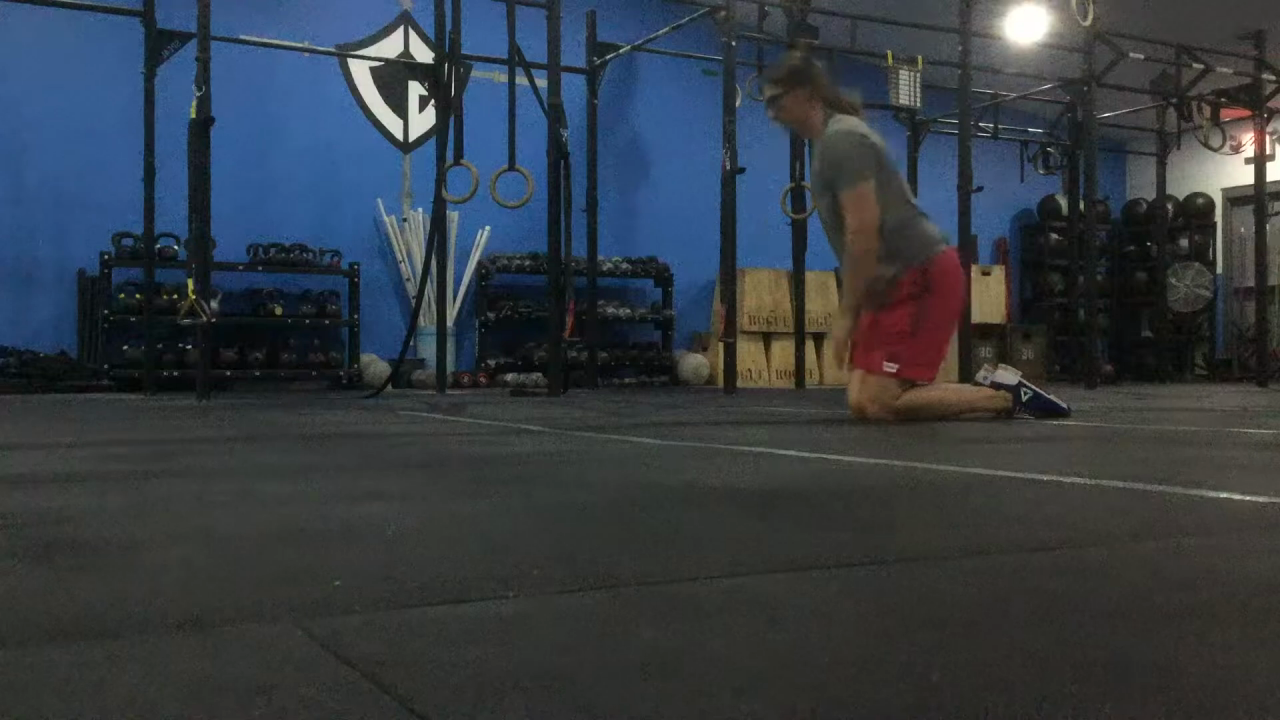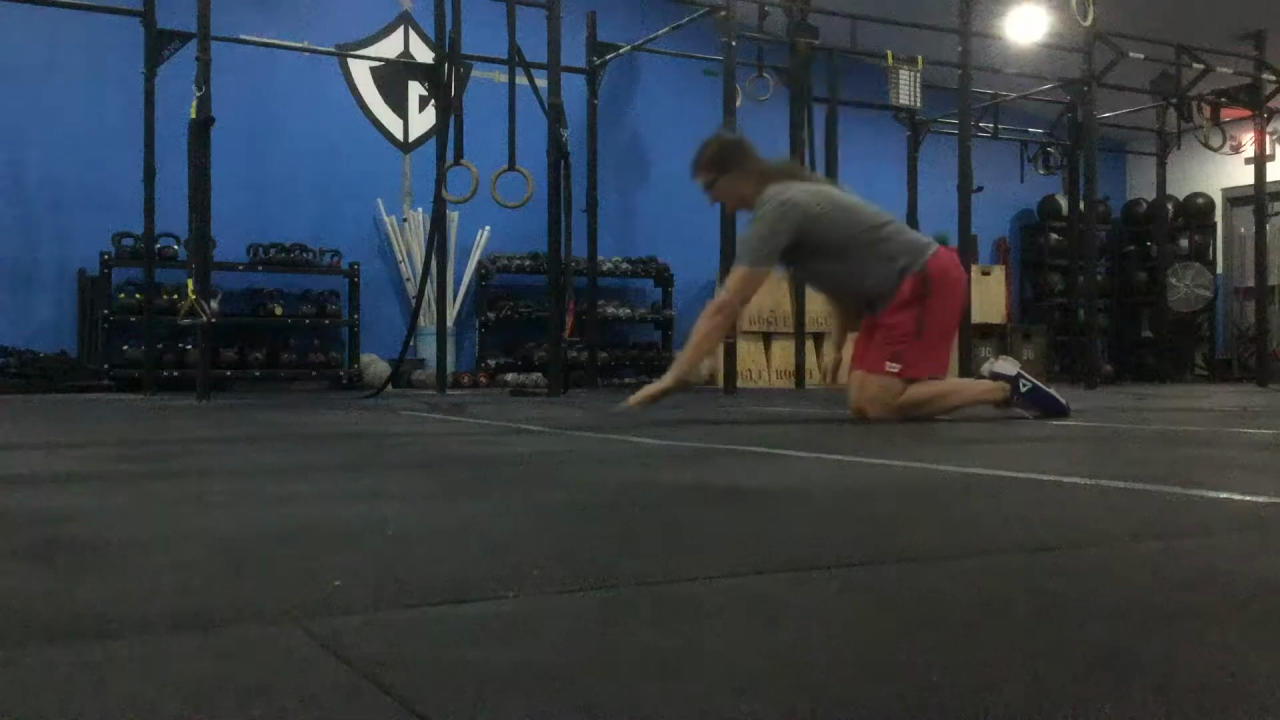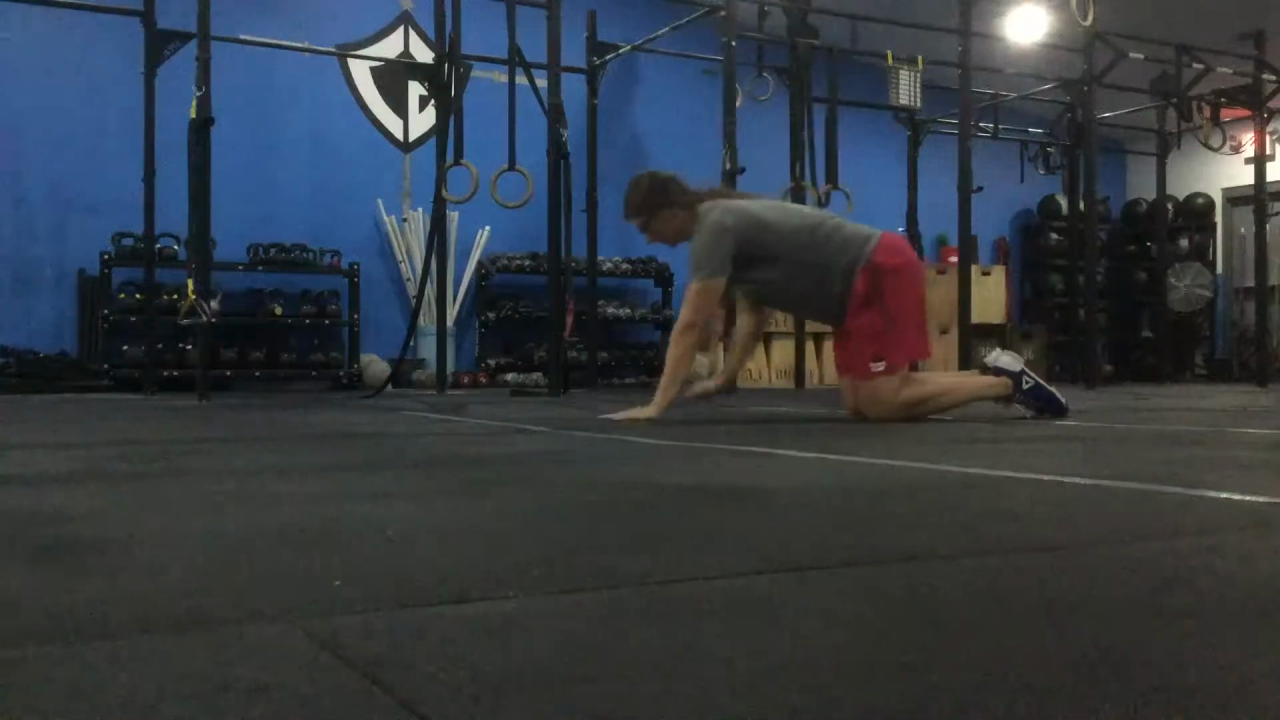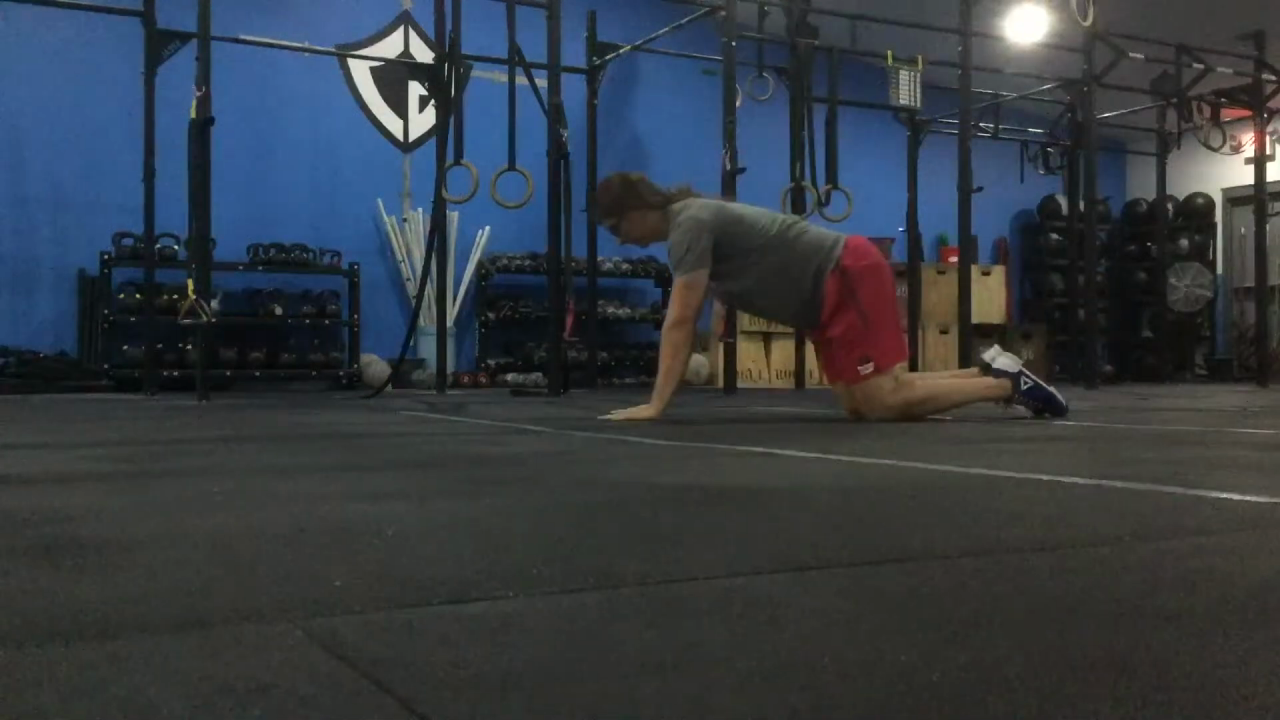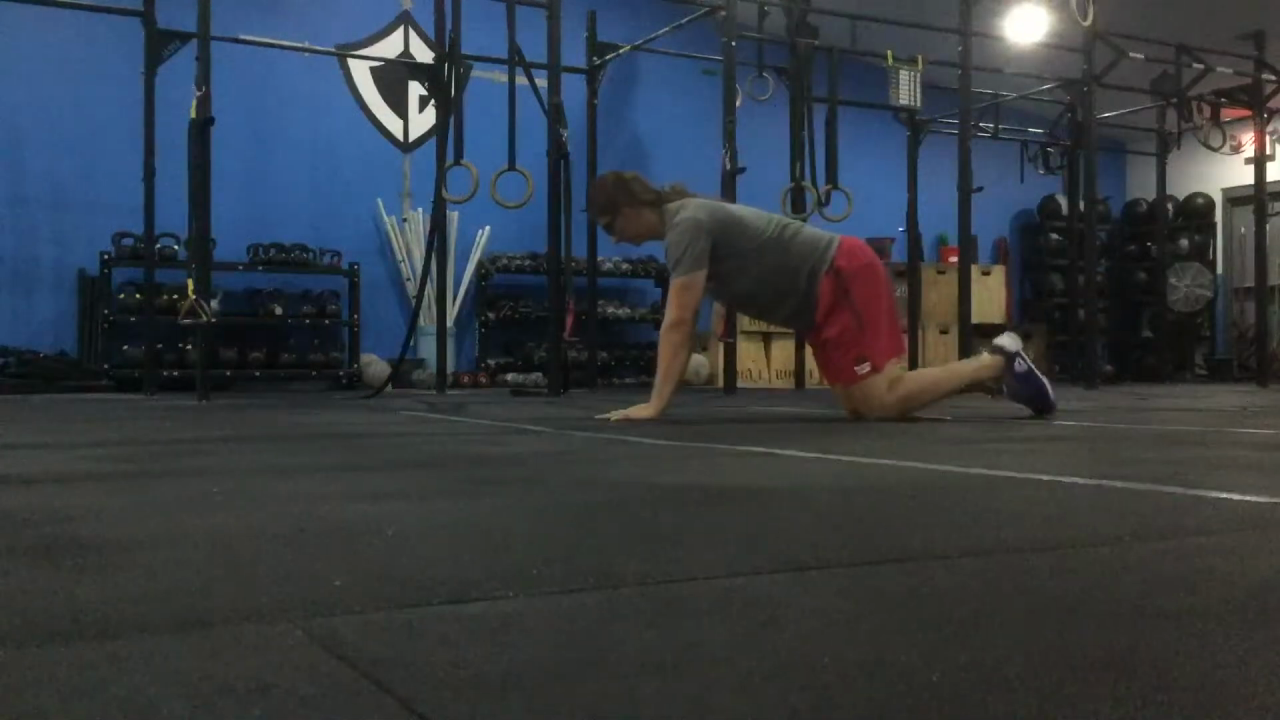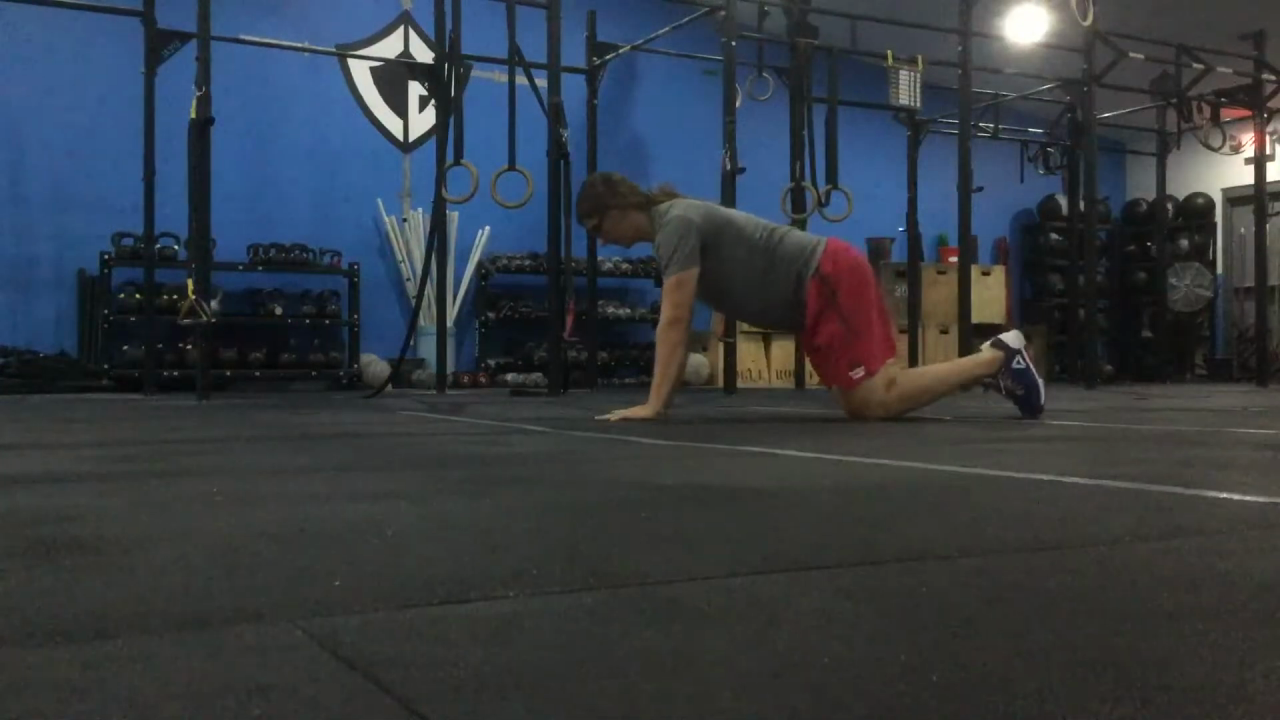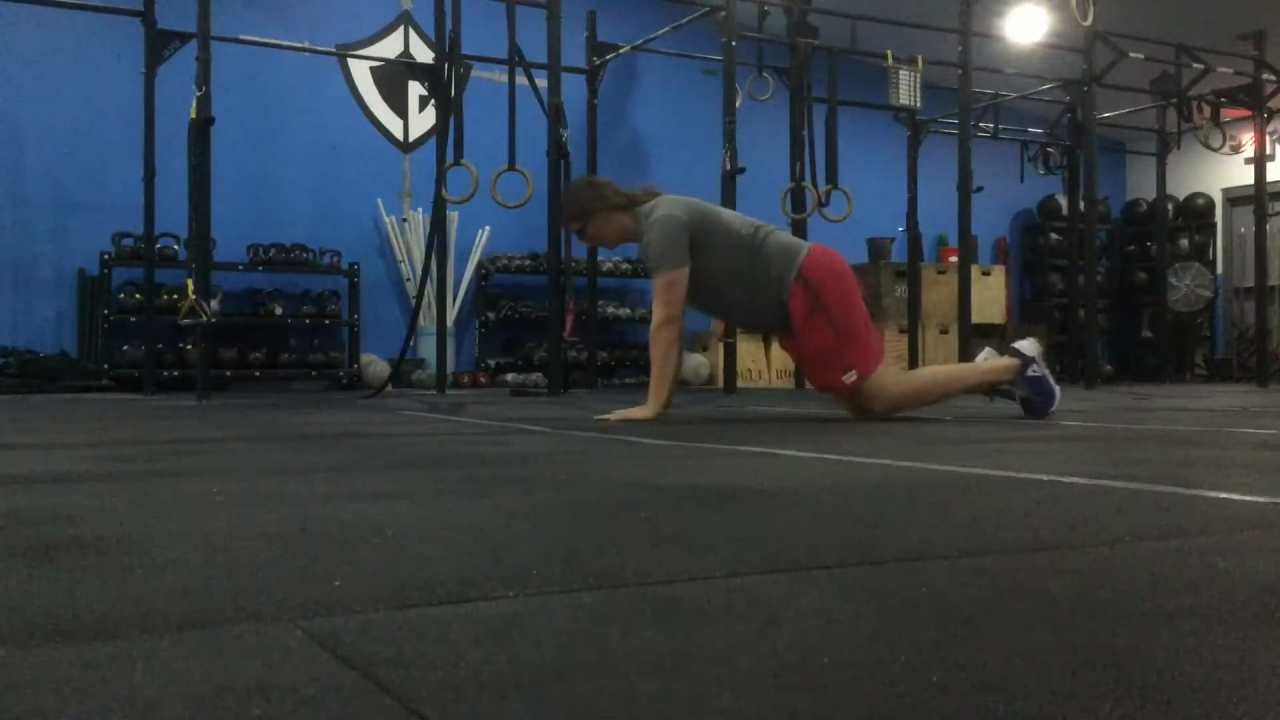
dt=0.4s
person 1, frame 1
left shoulder: (842, 138)
right shoulder: (833, 142)
left elbow: (864, 233)
right elbow: (852, 249)
left wrist: (846, 315)
right wrist: (849, 316)
left hip: (922, 280)
right hip: (894, 286)
left knee: (878, 406)
right knee: (861, 403)
left ankle: (1008, 396)
right ankle: (989, 385)
person 1, frame 2
left shoulder: (775, 212)
right shoulder: (791, 199)
left elbow: (726, 306)
left wrist: (671, 378)
right wrist: (837, 348)
left hip: (928, 282)
right hip: (904, 286)
left knee: (880, 406)
right knee: (862, 401)
left ankle: (1007, 387)
right ankle: (992, 379)
person 1, frame 3
left shoulder: (714, 228)
right shoulder: (725, 225)
left elbow: (690, 324)
right elbow: (753, 314)
left wrist: (657, 405)
right wrist: (727, 375)
left hip: (882, 270)
right hip: (865, 279)
left knee: (881, 403)
right knee: (860, 401)
left ankle: (1008, 383)
right ankle: (998, 375)
person 1, frame 4
left shoulder: (689, 225)
right shoulder: (693, 225)
left elbow: (680, 322)
right elbow: (694, 323)
left wrist: (656, 404)
right wrist: (661, 397)
left hip: (849, 274)
right hip: (833, 289)
left knee: (883, 401)
right knee: (860, 402)
left ankle: (1007, 384)
right ankle: (989, 372)
person 1, frame 5
left shoulder: (686, 225)
right shoulder: (689, 222)
left elbow: (678, 323)
right elbow: (688, 322)
left wrist: (654, 405)
right wrist: (662, 397)
left hip: (843, 276)
right hip: (828, 290)
left knee: (880, 401)
right knee: (861, 403)
left ankle: (999, 360)
right ankle: (991, 370)
person 1, frame 6
left shoulder: (675, 224)
right shoulder: (674, 225)
left elbow: (674, 321)
right elbow: (680, 323)
left wrist: (653, 404)
right wrist: (662, 398)
left hip: (830, 279)
right hip: (820, 290)
left knee: (877, 403)
right knee: (863, 401)
left ankle: (999, 357)
right ankle: (990, 365)
person 1, frame 7
left shoulder: (662, 224)
right shoulder: (659, 225)
left elbow: (666, 321)
right elbow: (670, 323)
left wrist: (653, 405)
right wrist: (662, 397)
left hip: (809, 284)
right hip: (798, 294)
left knee: (884, 396)
right knee: (866, 402)
left ankle: (1016, 363)
right ankle: (987, 372)
